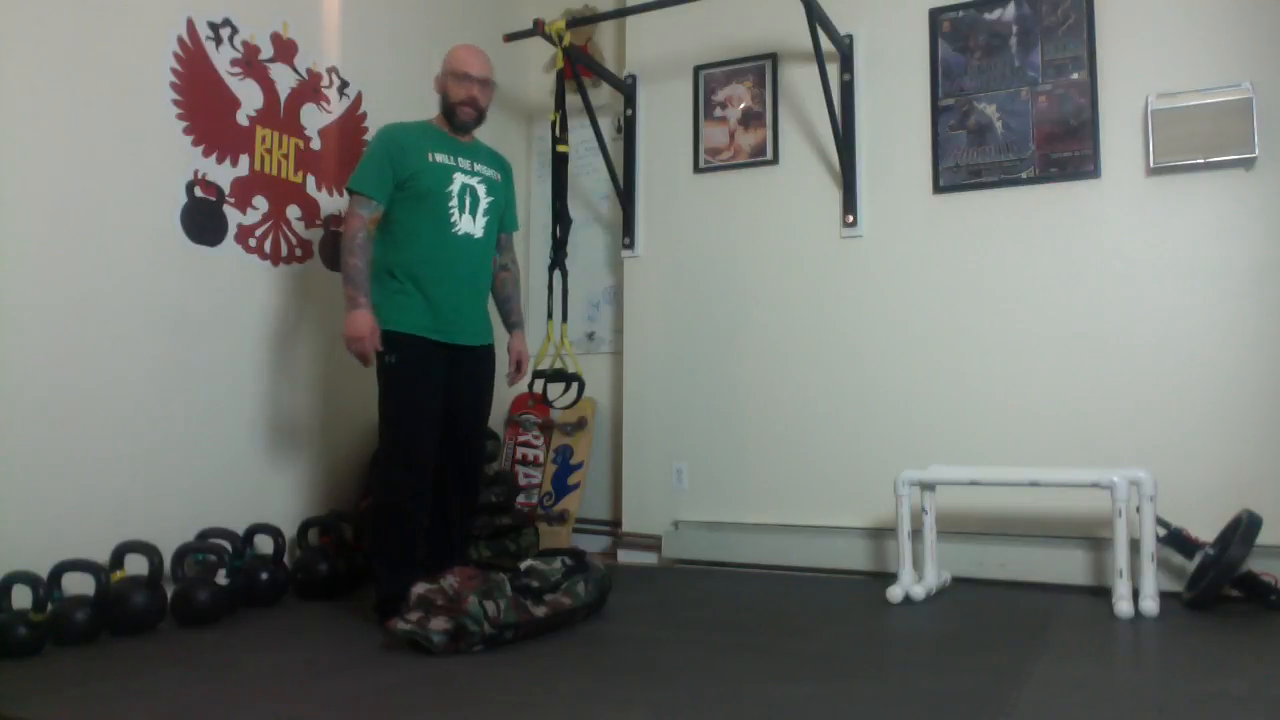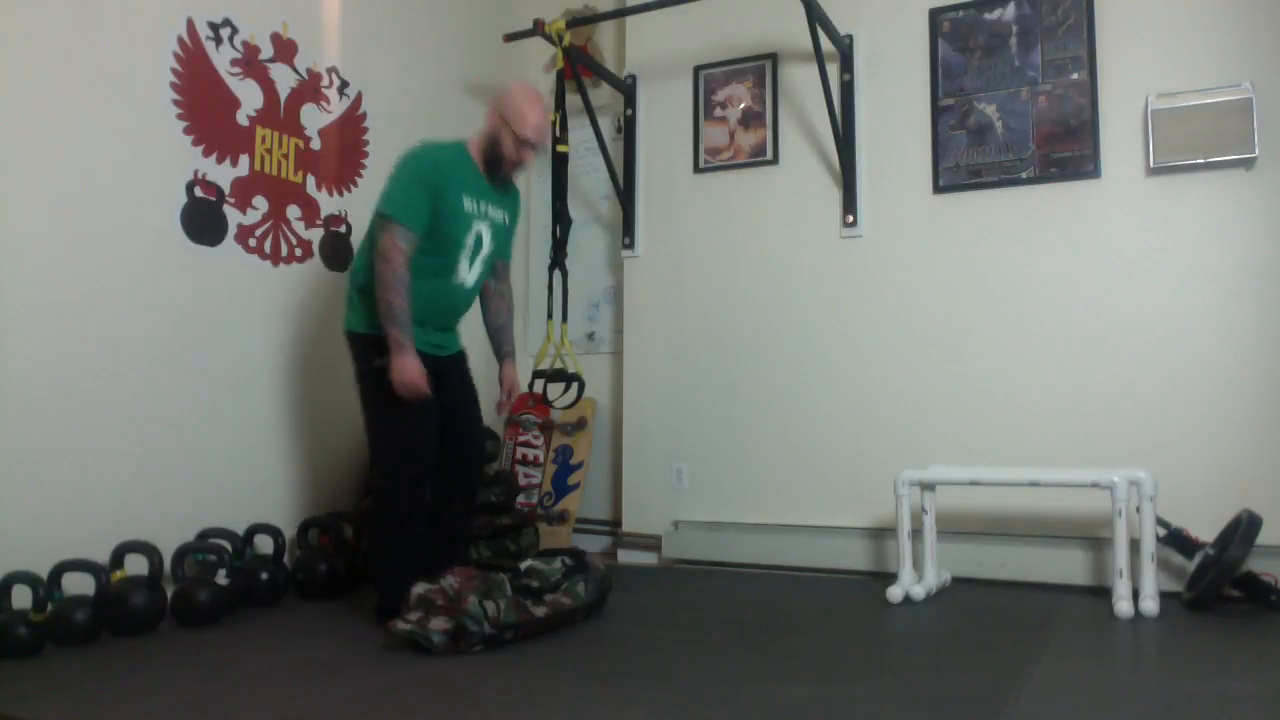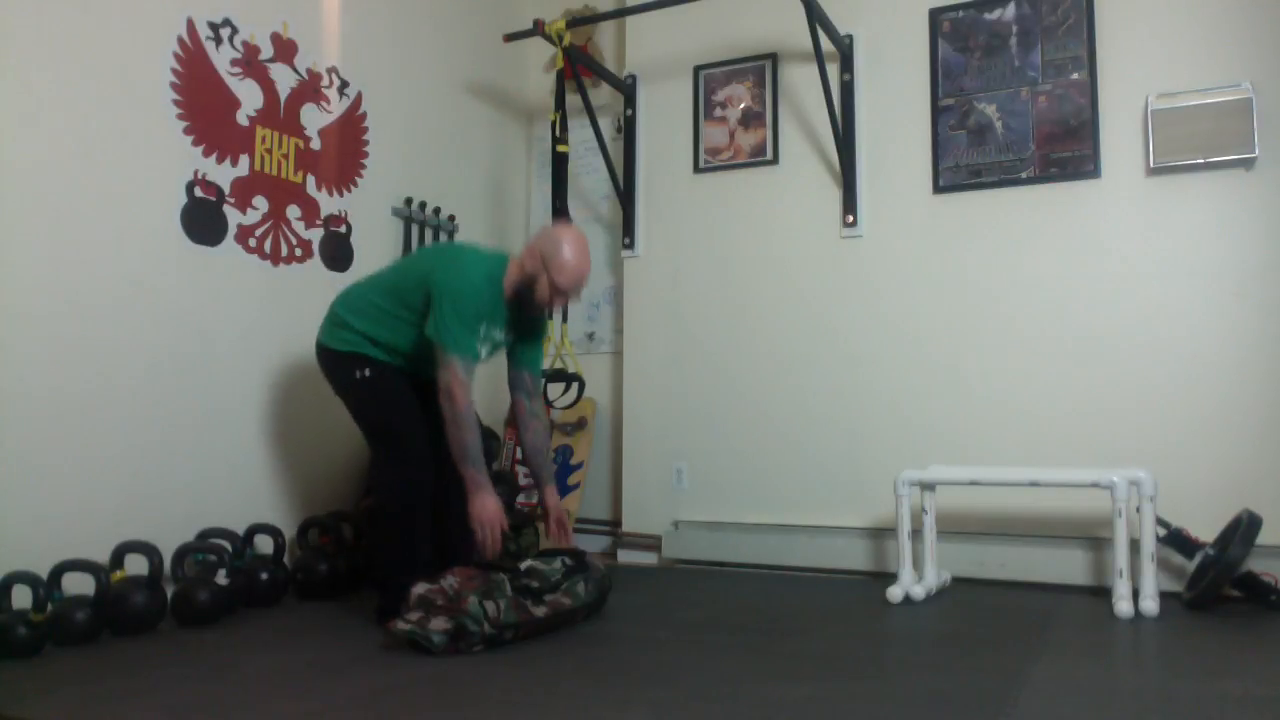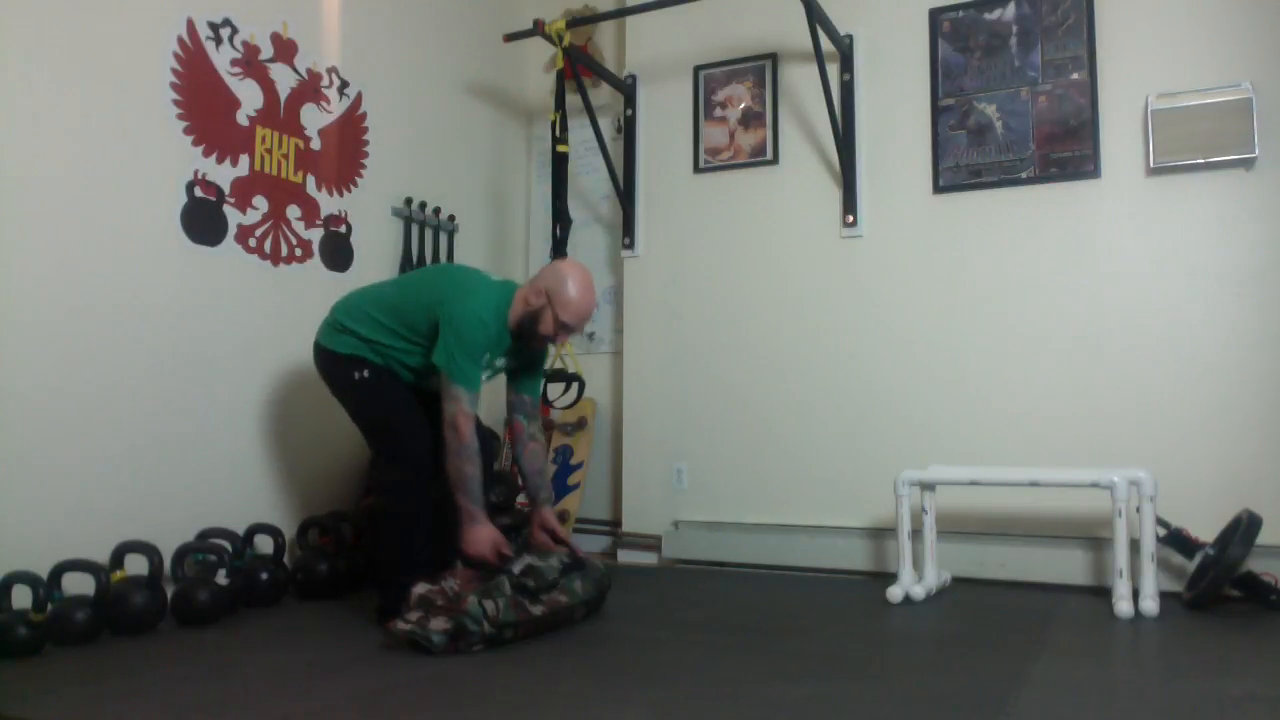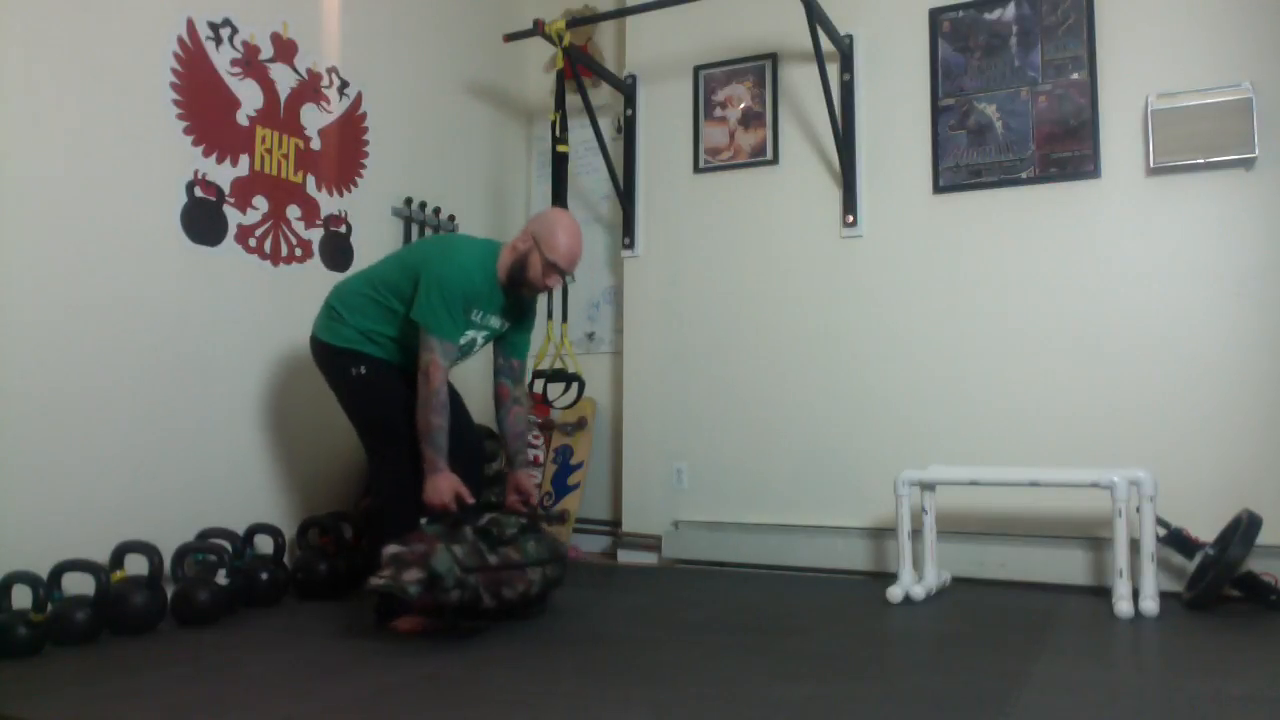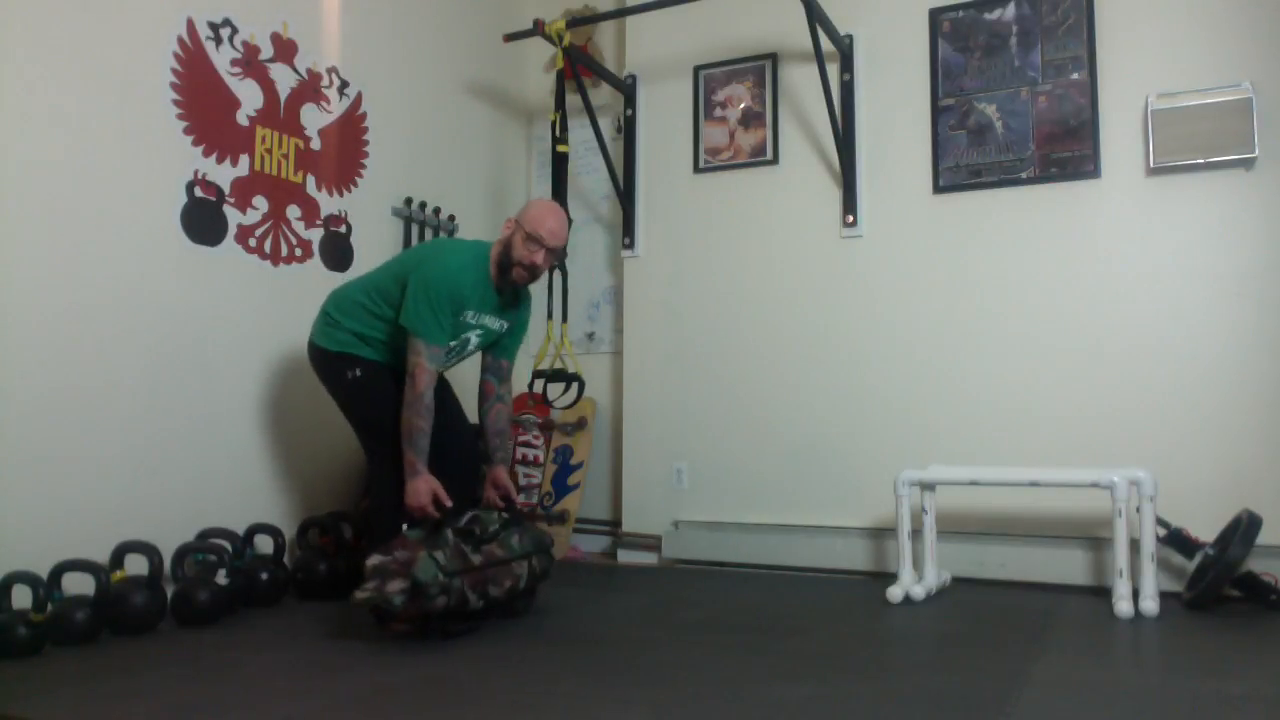
dt=0.4s
person 1, frame 1
left shoulder: (497, 167)
right shoulder: (399, 142)
right elbow: (359, 224)
left wrist: (516, 329)
right wrist: (358, 304)
left hip: (474, 340)
right hip: (409, 333)
left knee: (463, 466)
right knee: (407, 465)
right ankle: (397, 596)
person 1, frame 2
left shoulder: (507, 197)
right shoulder: (430, 165)
left elbow: (496, 283)
right elbow: (392, 257)
left wrist: (507, 359)
right wrist: (402, 350)
left hip: (442, 342)
right hip: (387, 341)
left knee: (464, 459)
right knee: (407, 466)
right ankle: (398, 601)
person 1, frame 3
left shoulder: (528, 312)
right shoulder: (466, 281)
left elbow: (528, 401)
right elbow: (455, 391)
left wrist: (547, 487)
right wrist: (481, 490)
left hip: (413, 361)
right hip: (356, 347)
left knee: (461, 466)
right knee: (409, 464)
right ankle: (399, 604)
person 1, frame 4
left shoulder: (530, 336)
right shoulder: (473, 311)
left elbow: (526, 425)
right elbow: (460, 423)
left wrist: (542, 505)
right wrist: (475, 520)
left hip: (409, 363)
right hip: (353, 349)
left knee: (467, 461)
right knee: (414, 460)
right ankle: (400, 604)
person 1, frame 5
left shoulder: (522, 299)
right shoulder: (459, 267)
left elbow: (511, 385)
right elbow: (433, 374)
left wrist: (518, 467)
right wrist: (436, 470)
left hip: (405, 351)
right hip: (351, 340)
left knee: (466, 450)
right knee: (402, 460)
person 1, frame 6
left shoulder: (517, 303)
right shoulder: (449, 271)
left elbow: (497, 386)
right elbow: (420, 379)
left wrist: (498, 463)
right wrist: (416, 472)
left hip: (403, 356)
right hip: (348, 344)
left knee: (462, 455)
right knee: (397, 464)
